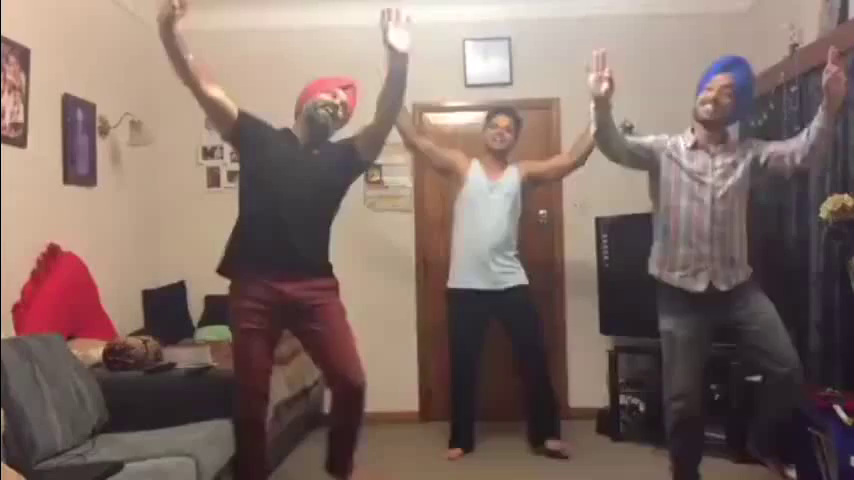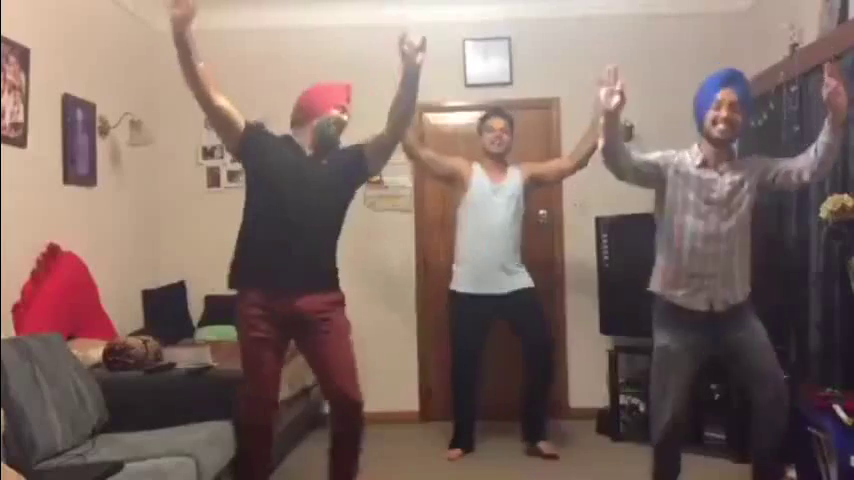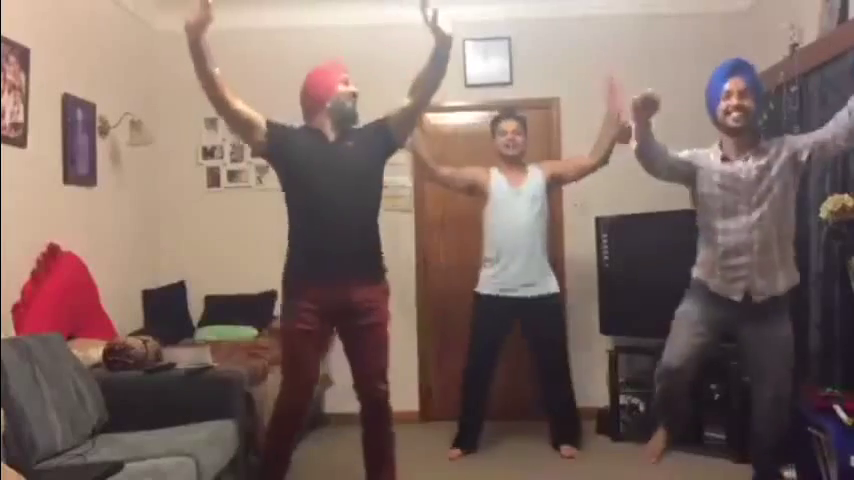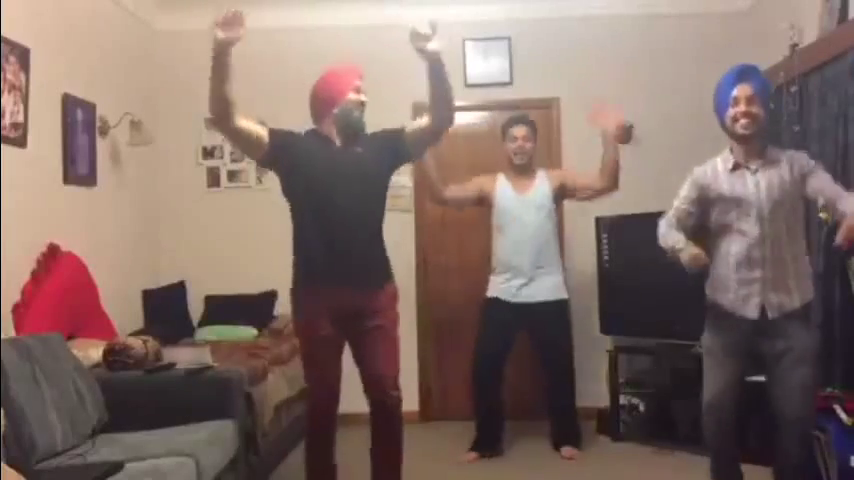
dt=0.3s
person 1, frame 1
left shoulder: (342, 158)
right shoulder: (258, 139)
left elbow: (385, 120)
right elbow: (204, 89)
left wrist: (397, 61)
left hip: (314, 287)
right hip: (254, 287)
left knee: (351, 383)
right knee: (250, 398)
person 1, frame 2
left shoulder: (346, 164)
right shoulder: (263, 150)
left elbow: (395, 130)
right elbow: (209, 98)
left wrist: (411, 73)
left hip: (320, 300)
right hip: (262, 298)
left knee: (348, 399)
right knee: (258, 407)
person 1, frame 3
left shoulder: (371, 142)
right shoulder: (288, 144)
left elbow: (418, 99)
right elbow: (227, 104)
left wrist: (441, 43)
right wrist: (197, 43)
left hip: (366, 290)
right hip: (308, 292)
left knee: (375, 395)
right knee: (294, 397)
person 1, frame 4
left shoulder: (381, 147)
right shoulder: (293, 149)
left elbow: (440, 120)
right elbow: (226, 121)
left wrist: (434, 62)
right wrist: (221, 55)
left hip: (373, 292)
right hip: (317, 293)
left knee: (386, 394)
right knee: (322, 400)
person 2, frame 1
left shoulder: (748, 154)
right shoulder: (663, 150)
left elbow: (802, 152)
right elbow: (616, 149)
left wrist: (830, 105)
right wrist: (602, 105)
left hip: (738, 287)
right hip: (681, 290)
left knee: (787, 371)
right knee: (683, 398)
left ankle: (762, 441)
person 2, frame 2
left shoulder: (754, 171)
right shoulder: (669, 166)
left elbow: (810, 168)
right elbow: (623, 167)
left wrist: (835, 118)
right wrist: (611, 121)
left hip: (734, 308)
right hip: (678, 308)
left knee: (774, 394)
right knee: (670, 411)
person 2, frame 3
left shoulder: (787, 153)
right shoulder: (698, 162)
right elbow: (657, 163)
right wrist: (641, 123)
left hip: (768, 298)
right hip: (710, 292)
left knee: (774, 399)
right knee: (673, 368)
right ankle: (669, 424)
person 2, frame 4
left shoulder: (796, 165)
right shoulder: (706, 175)
right elbow: (671, 223)
right wrist: (681, 244)
left hip: (787, 310)
right hip: (727, 310)
left knee: (795, 415)
right knee: (717, 410)
person 3, frame 1
left shoulder: (523, 172)
right shoulder: (460, 166)
left elbow: (573, 159)
right elbow: (415, 140)
left hip: (510, 282)
right hip: (465, 283)
left knee: (534, 356)
right knee: (463, 363)
left ankle: (545, 434)
right ankle: (461, 438)
person 3, frame 2
left shoulder: (524, 174)
right shoulder: (463, 171)
left elbow: (574, 162)
right elbow: (417, 152)
left wrist: (600, 122)
left hip: (516, 285)
right hip: (468, 288)
left knee: (541, 353)
right knee: (464, 365)
left ankle: (535, 434)
right ankle: (462, 438)
person 3, frame 3
left shoulder: (546, 173)
right shoulder: (482, 178)
left elbow: (596, 159)
right elbow: (435, 172)
left wrist: (614, 116)
right wrist: (416, 130)
left hip: (541, 291)
right hip: (493, 291)
left knee: (555, 367)
right knee: (477, 367)
left ankle: (565, 436)
right ankle: (465, 439)
person 3, frame 4
left shoulder: (553, 180)
right shoulder: (490, 185)
left elbow: (606, 184)
right elbow: (443, 194)
left wrist: (610, 139)
right wrist: (427, 154)
left hip: (549, 295)
right hip: (502, 295)
left knee: (559, 369)
right knee: (486, 368)
left ankle: (566, 437)
right ankle: (486, 441)
